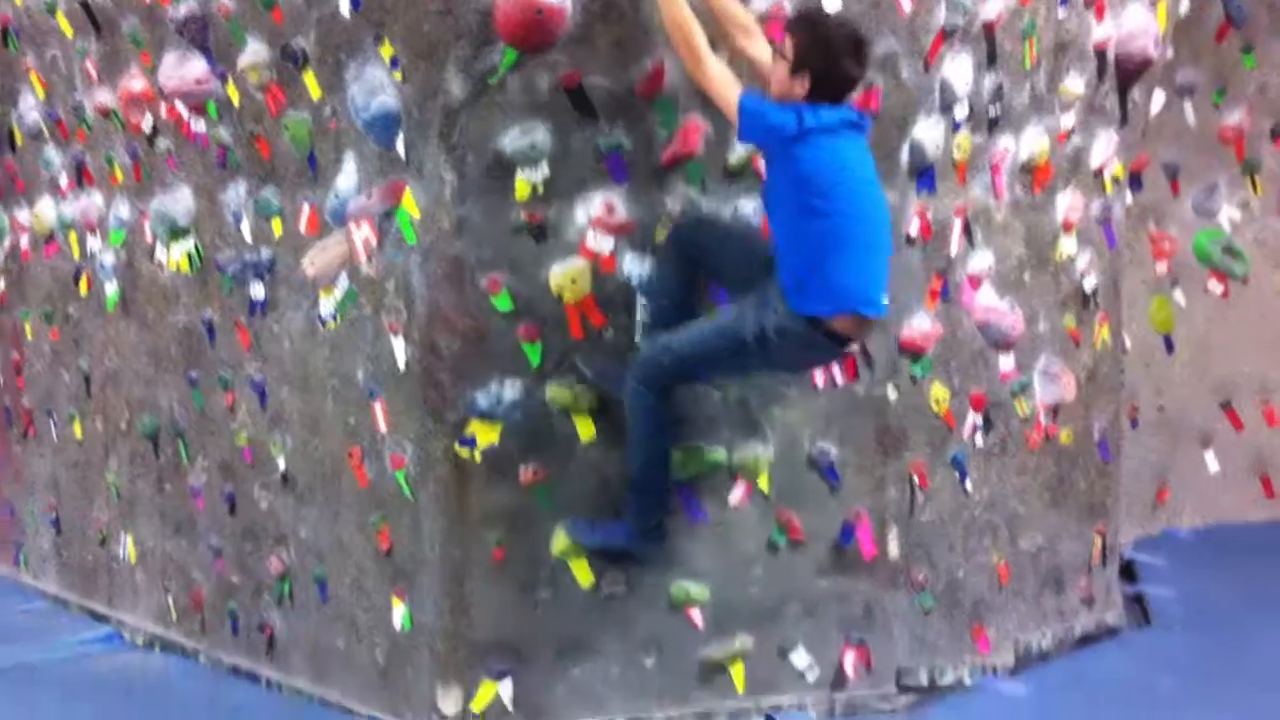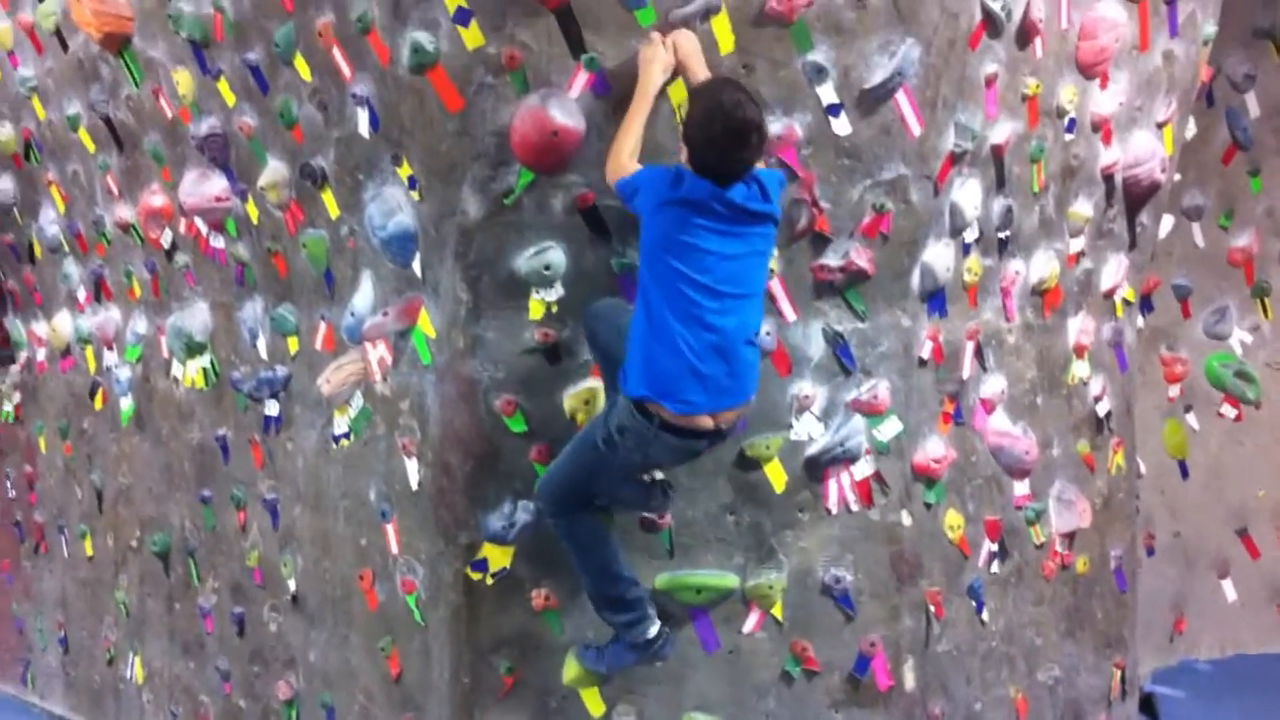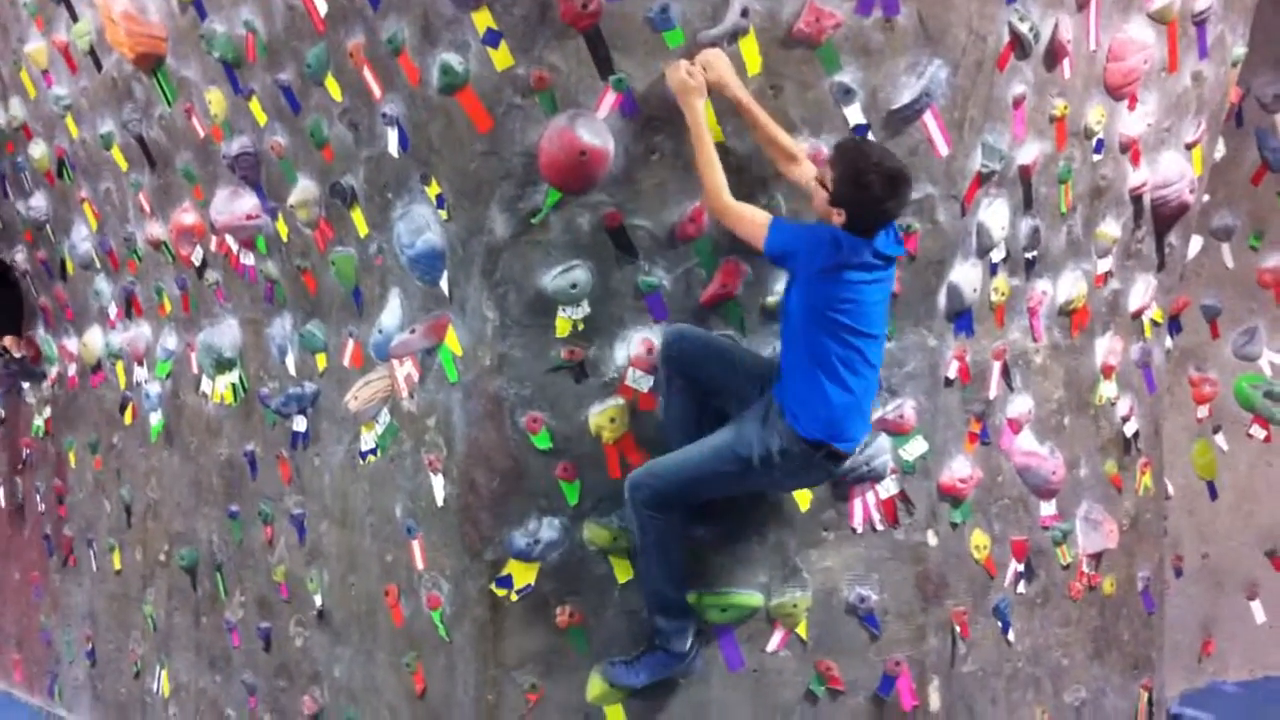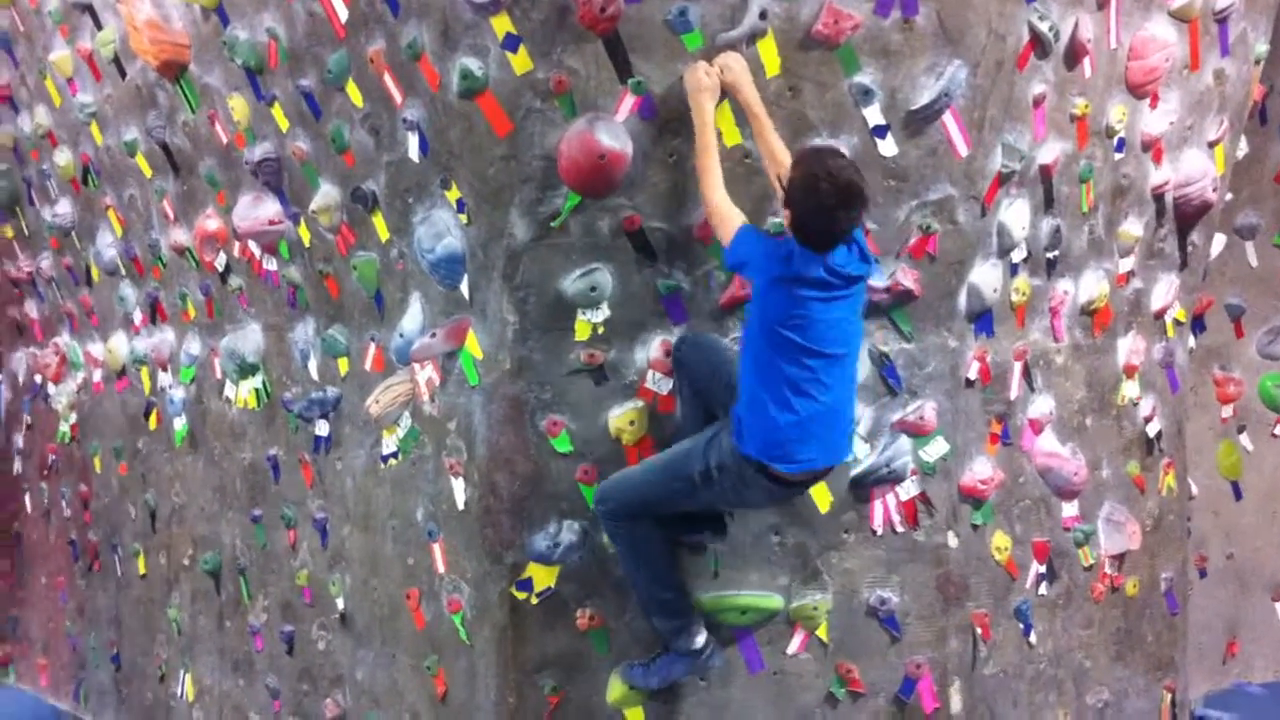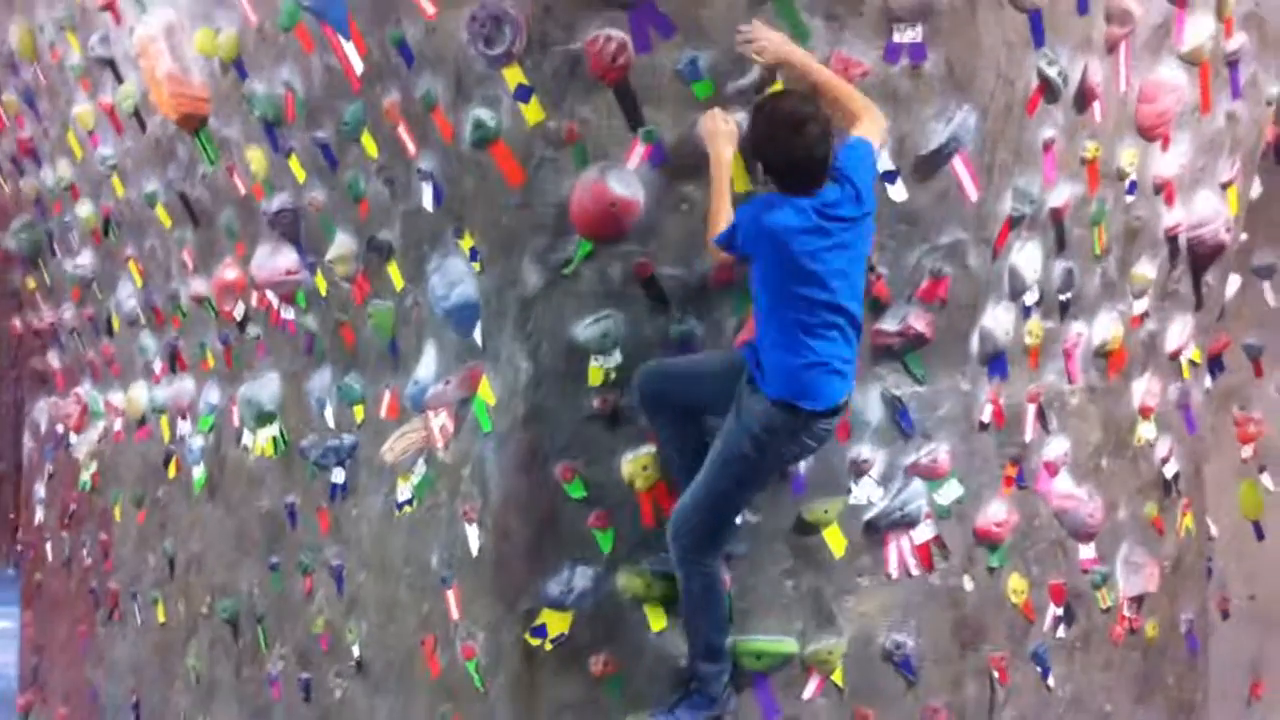
dt=1s
person 1, frame 1
left shoulder: (794, 129)
right shoulder: (834, 116)
left elbow: (701, 62)
left hip: (810, 325)
right hip: (808, 288)
left knee: (648, 372)
right knee: (688, 233)
left ankle: (643, 522)
right ankle: (638, 375)
person 1, frame 2
left shoulder: (669, 194)
right shoulder: (765, 196)
left elbow: (618, 164)
right elbow: (736, 147)
left wrist: (651, 79)
right wrist: (696, 68)
left hip: (662, 417)
right hip: (729, 414)
left knee: (559, 498)
right knee: (605, 317)
left ankle: (639, 629)
right ankle: (638, 480)
person 1, frame 3
left shoulder: (829, 248)
right shoulder: (876, 232)
left elbow: (721, 206)
right elbow: (793, 161)
left wrist: (693, 104)
right wrist: (735, 91)
left hip: (807, 439)
right hip: (798, 399)
left knee: (644, 490)
right knee: (679, 344)
left ankle: (674, 643)
right ankle: (692, 485)
person 1, frame 4
left shoulder: (777, 264)
right shoulder: (855, 249)
left elbow: (714, 198)
right elbow: (796, 182)
left wrist: (703, 105)
right wrist: (748, 95)
left hip: (767, 465)
right hip: (824, 453)
left knee: (615, 504)
right knee: (692, 348)
left ankle: (687, 643)
right ankle: (699, 506)
person 1, frame 5
left shoulder: (767, 219)
right shoulder: (852, 183)
left elbow: (718, 248)
right elbow: (869, 115)
left wrist: (718, 158)
right wrist: (793, 56)
left hip: (789, 404)
right hip: (776, 373)
left knee: (689, 534)
right knee: (653, 385)
right ankle: (710, 511)
